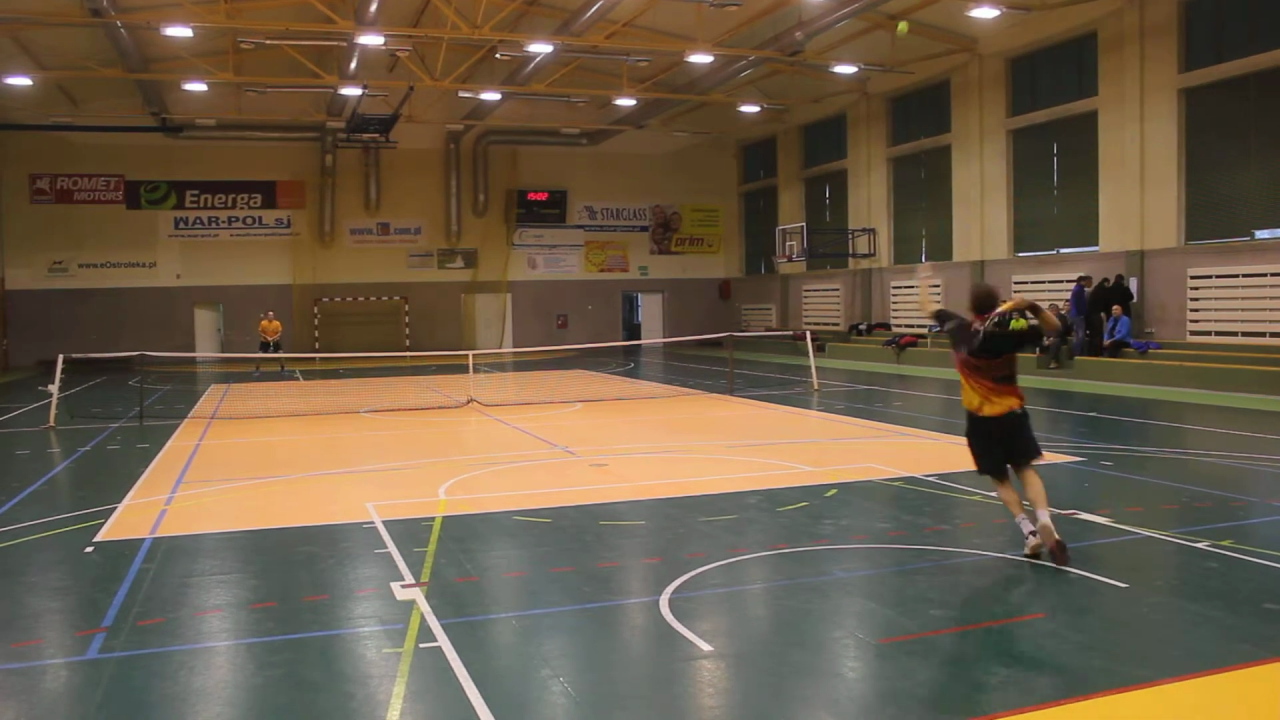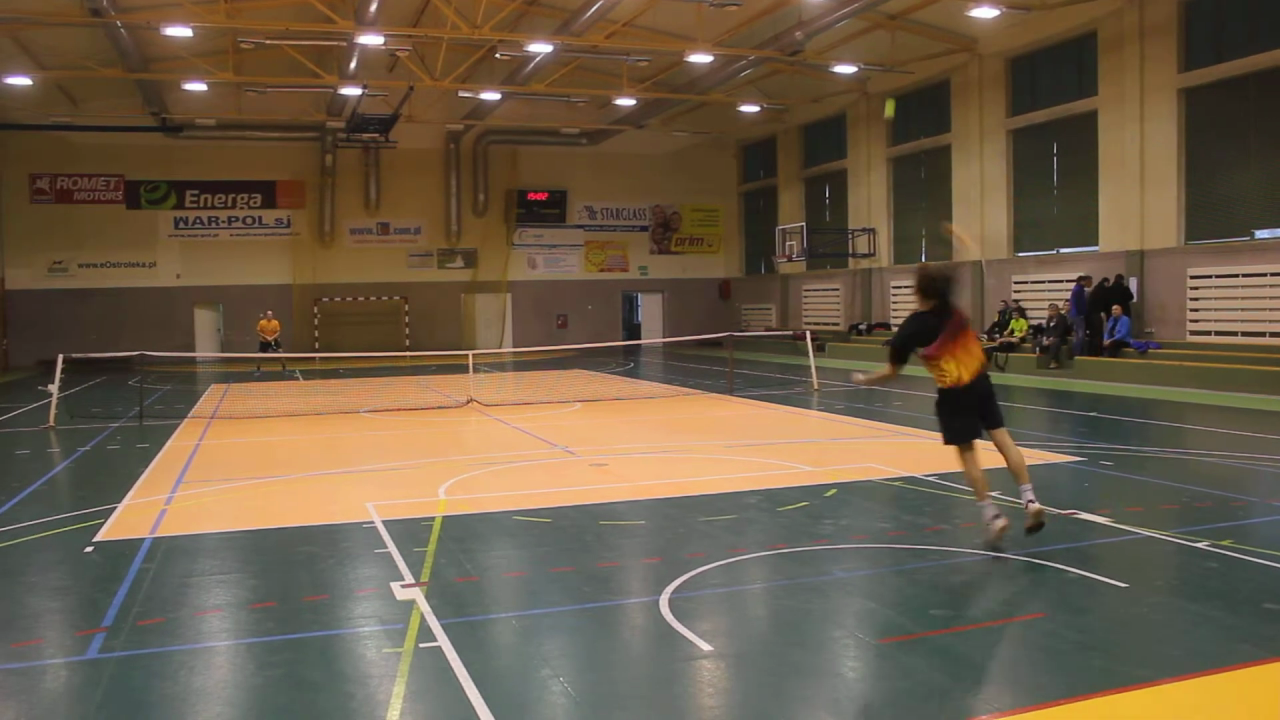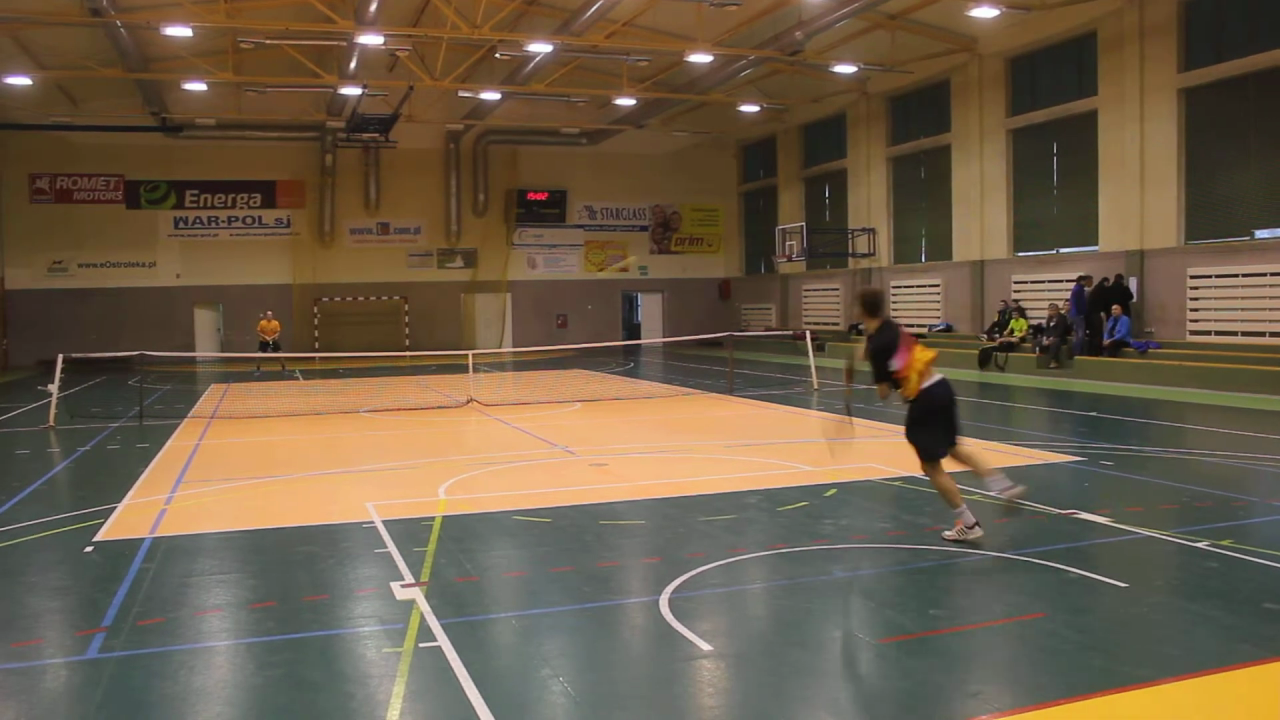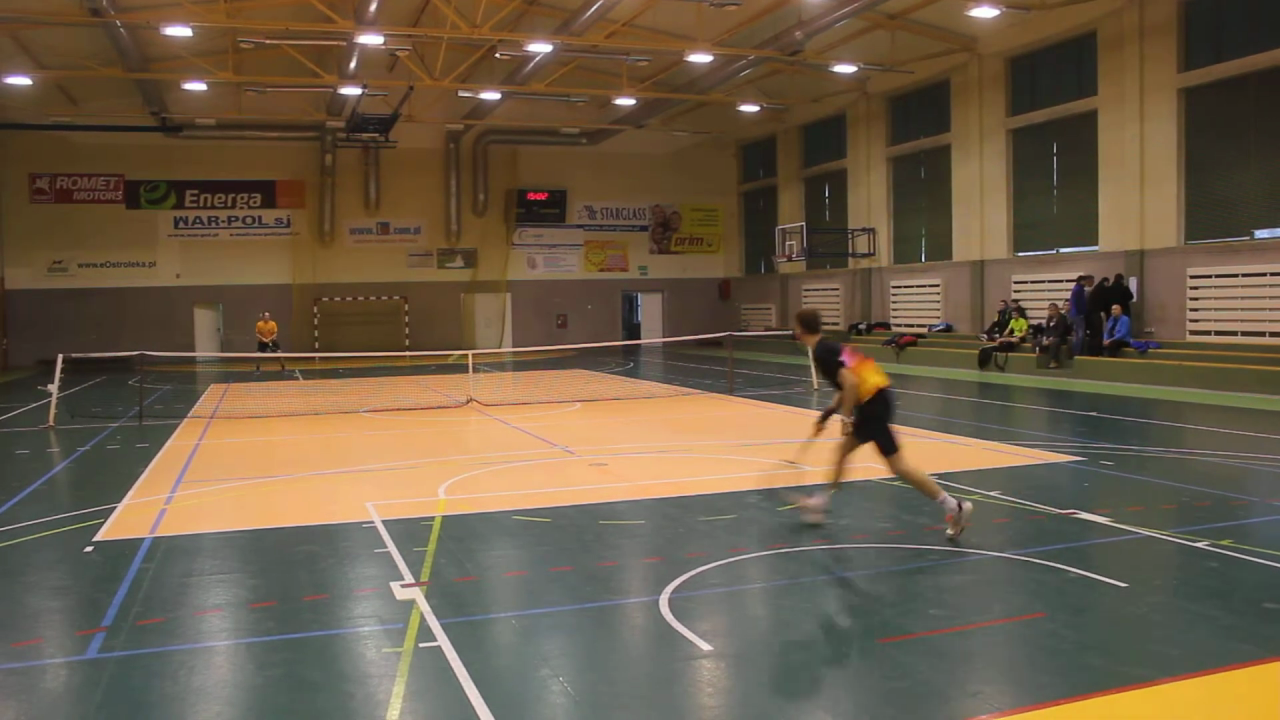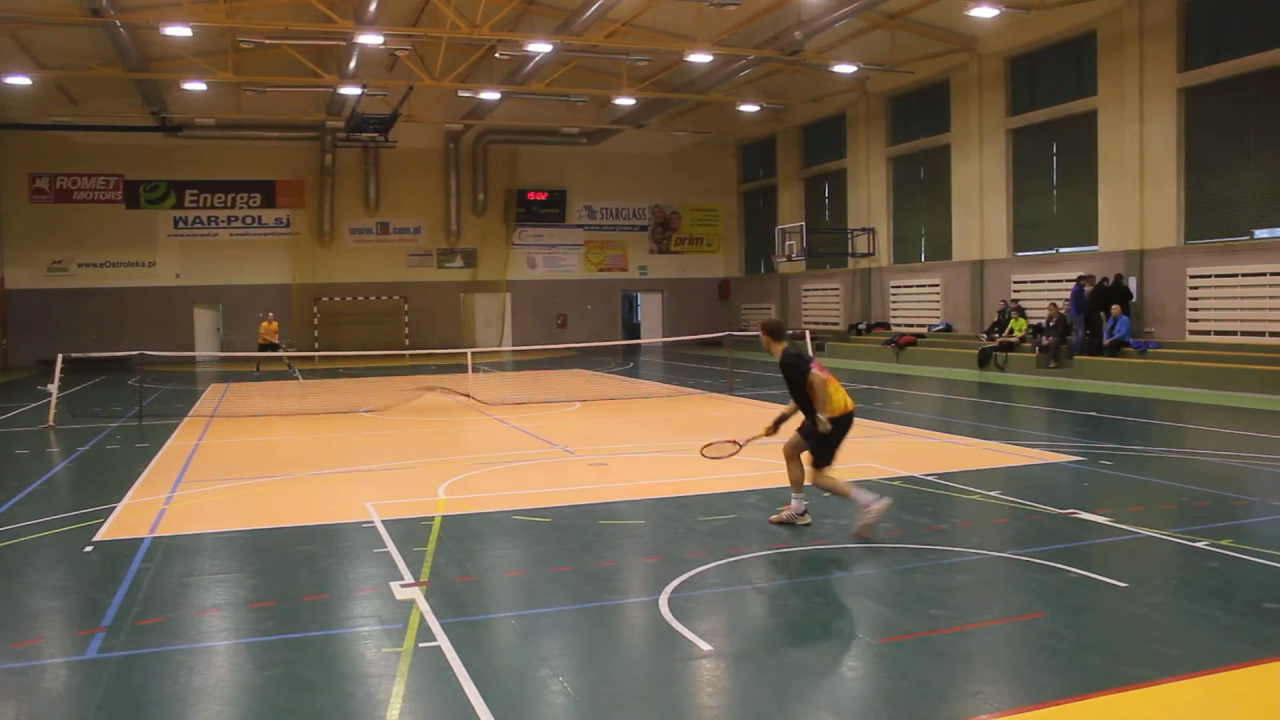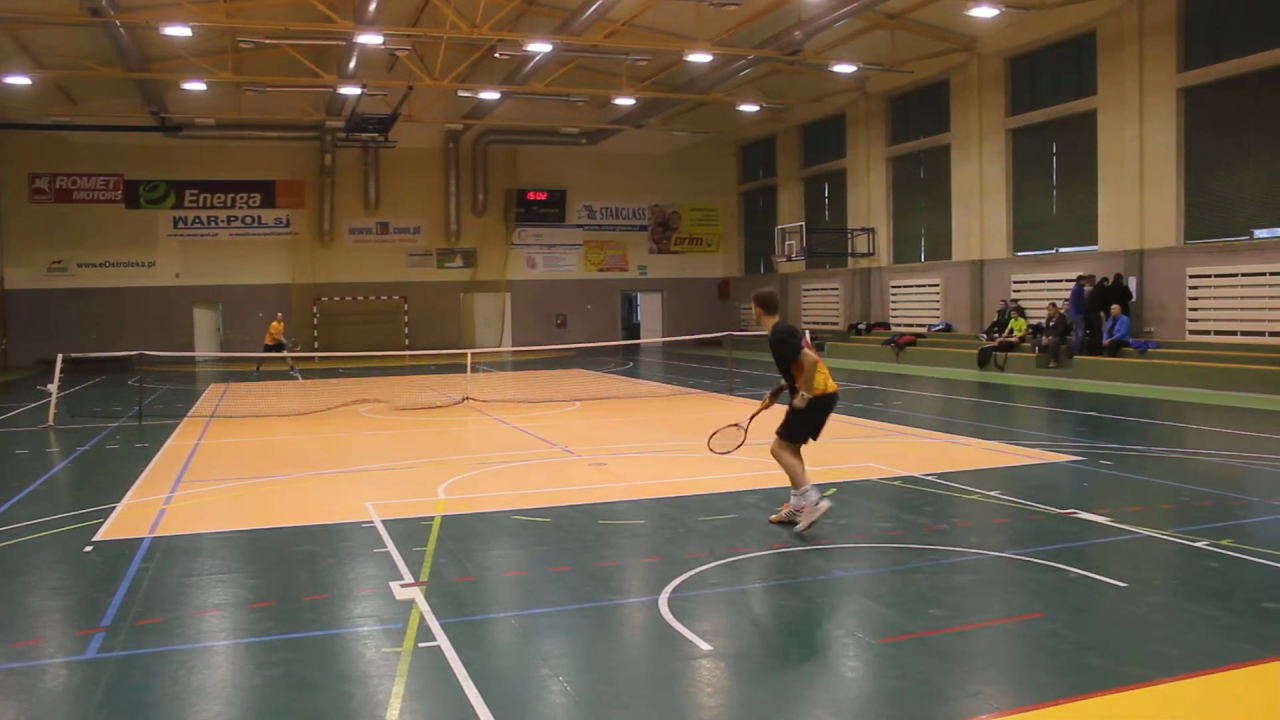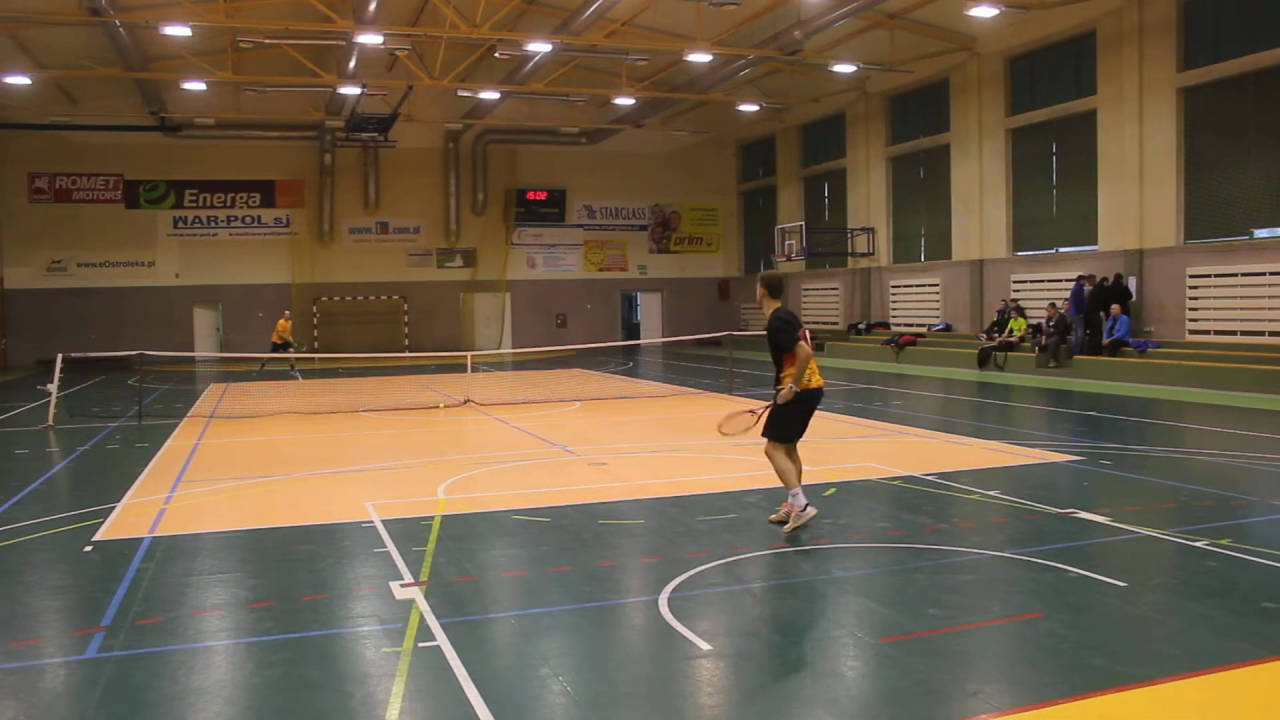
dt=0.2s
person 1, frame 1
left shoulder: (958, 329)
right shoulder: (1007, 337)
left elbow: (927, 307)
right elbow: (1054, 326)
left wrist: (923, 277)
right wrist: (1031, 306)
left hip: (979, 420)
right hip: (1011, 414)
left knee: (1001, 480)
right knee: (1027, 472)
left ankle: (1030, 533)
right ankle: (1044, 522)
person 1, frame 2
left shoulder: (909, 331)
right shoulder: (946, 307)
left elbow: (891, 373)
left wrist: (865, 380)
left hip: (953, 393)
right hip: (980, 382)
left knee: (967, 454)
right knee: (1003, 440)
left ankle: (993, 516)
right ankle: (1029, 501)
person 1, frame 3
left shoulder: (877, 347)
right shoulder: (888, 327)
left elbow: (883, 393)
right wrist: (859, 357)
left hip: (924, 400)
right hip: (941, 388)
left knee: (932, 467)
right knee: (953, 450)
left ankle: (968, 524)
right ankle: (1003, 486)
person 1, frame 4
left shoulder: (821, 353)
right shoulder: (829, 346)
left elbow: (850, 381)
left wrist: (847, 417)
right wrist: (827, 414)
left hip: (871, 402)
right hip: (875, 398)
left knee: (897, 464)
right knee: (843, 449)
left ankle: (953, 508)
right ankle: (820, 503)
person 1, frame 5
left shoulder: (790, 360)
right shoulder: (793, 357)
left elbow: (820, 380)
left wrist: (822, 417)
right wrist: (780, 419)
left hip: (835, 415)
right hip: (830, 414)
left knee: (820, 478)
right knee: (790, 450)
left ankle: (870, 503)
right ankle: (798, 509)
person 1, frame 6
left shoulder: (778, 337)
right shoulder: (785, 331)
left elbow: (811, 359)
left wrist: (804, 394)
right wrist: (777, 390)
left hip: (816, 396)
right hip: (820, 393)
left knee: (780, 448)
right knee: (790, 446)
left ankle: (813, 501)
right ankle: (796, 506)
person 1, frame 7
left shoulder: (776, 322)
right shoulder: (787, 316)
left elbow: (805, 353)
left wrist: (792, 387)
left hip: (800, 391)
right hip: (810, 388)
left knee: (774, 449)
right knee: (788, 446)
left ankle: (801, 506)
right ankle: (794, 505)
